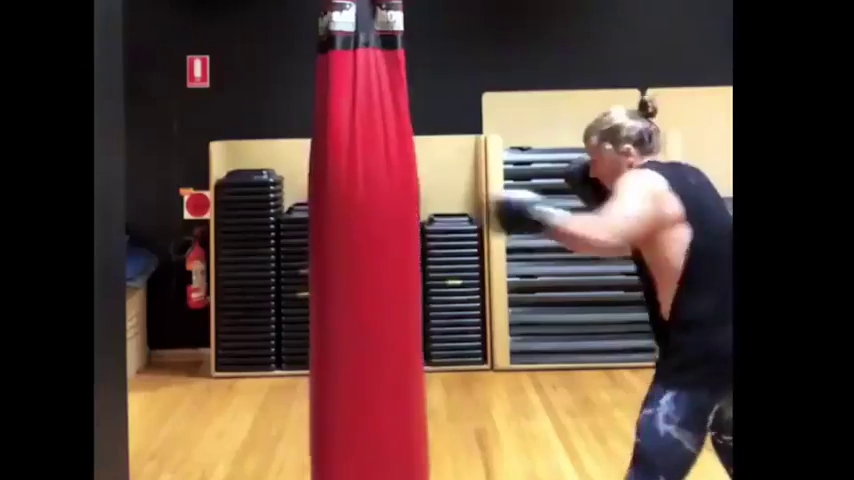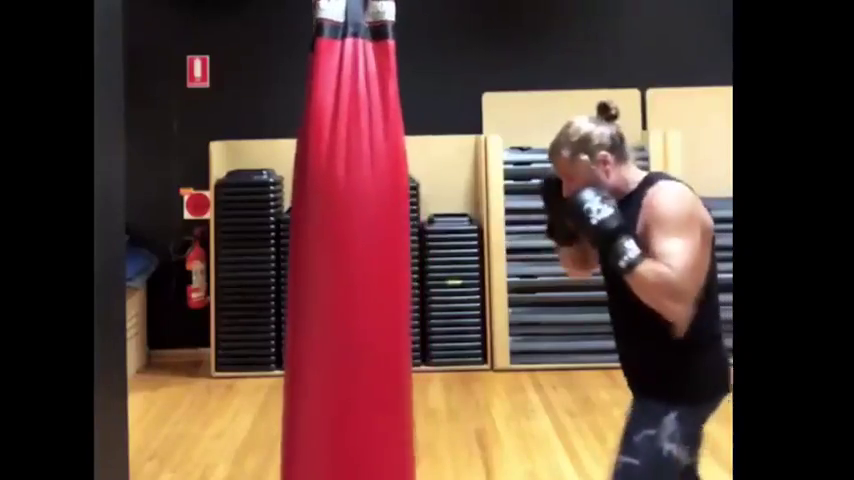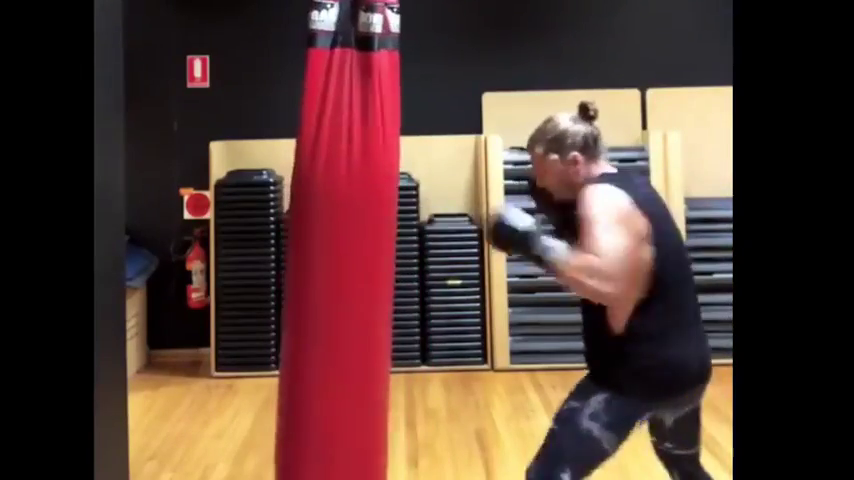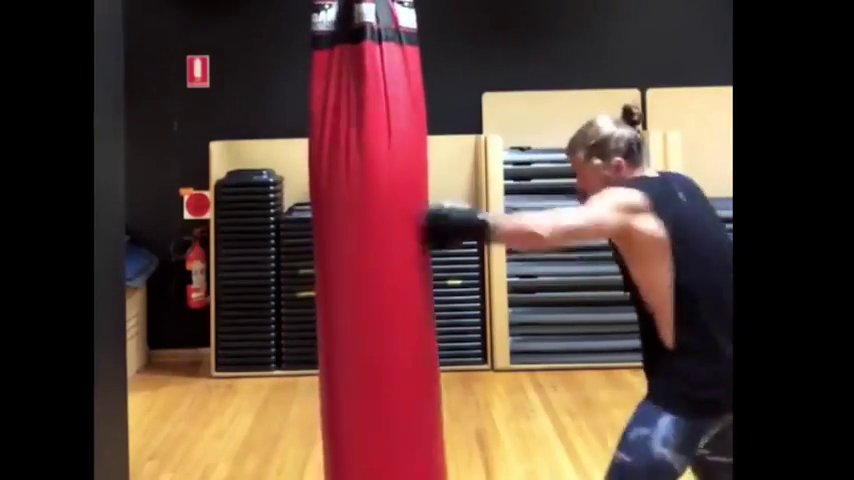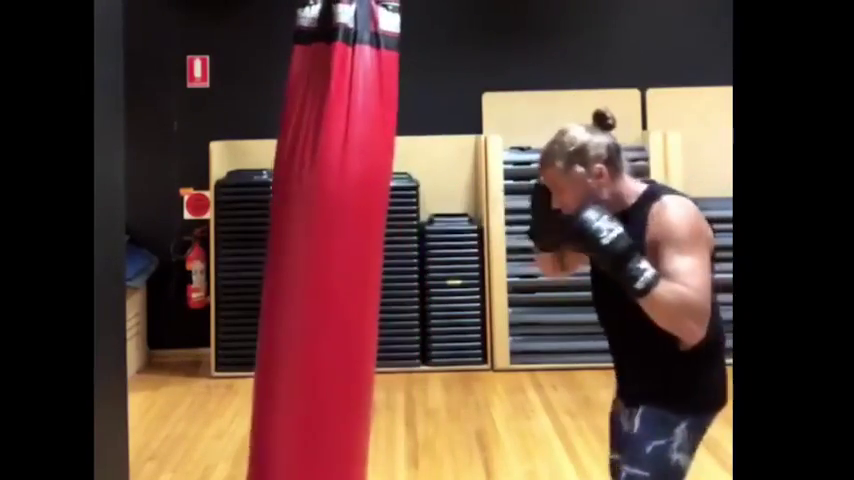
dt=1s
person 1, frame 1
left shoulder: (642, 182)
right shoulder: (684, 178)
left elbow: (600, 238)
left wrist: (535, 213)
right wrist: (601, 196)
left hip: (698, 356)
right hip: (721, 348)
person 1, frame 2
left shoulder: (667, 201)
right shoulder: (617, 201)
left elbow: (676, 298)
right elbow: (579, 263)
left wrist: (614, 241)
right wrist: (561, 224)
left hip: (682, 379)
right hip: (659, 374)
person 1, frame 3
left shoulder: (603, 198)
right shoulder: (633, 189)
left elbow: (605, 283)
left wrist: (535, 241)
left hip: (634, 370)
right hip: (685, 364)
person 1, frame 4
left shoulder: (627, 203)
right shoulder: (677, 189)
left elbow: (546, 231)
left wrist: (472, 223)
left hip: (690, 383)
right hip: (719, 372)
person 1, frame 5
left shoulder: (672, 216)
right shoulder: (603, 211)
left elbow: (690, 322)
right elbow: (554, 267)
left wrist: (626, 262)
right wrist: (547, 232)
left hip: (685, 388)
right hip: (639, 385)
